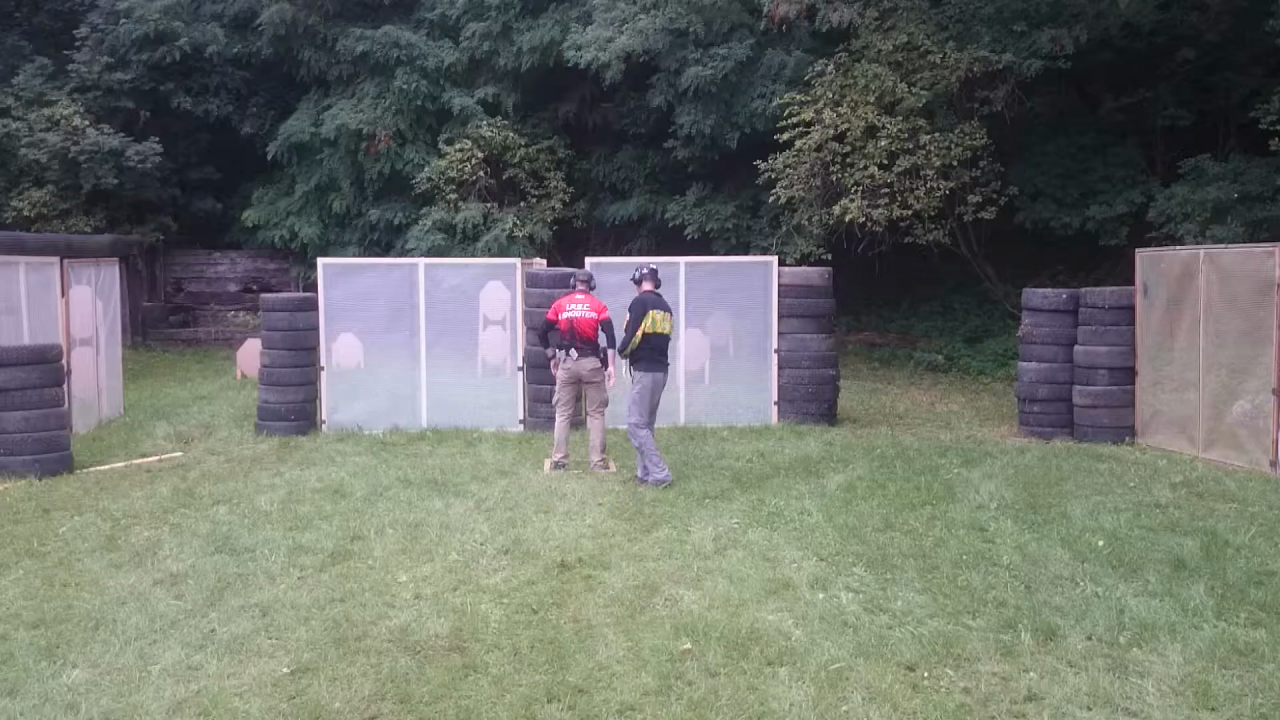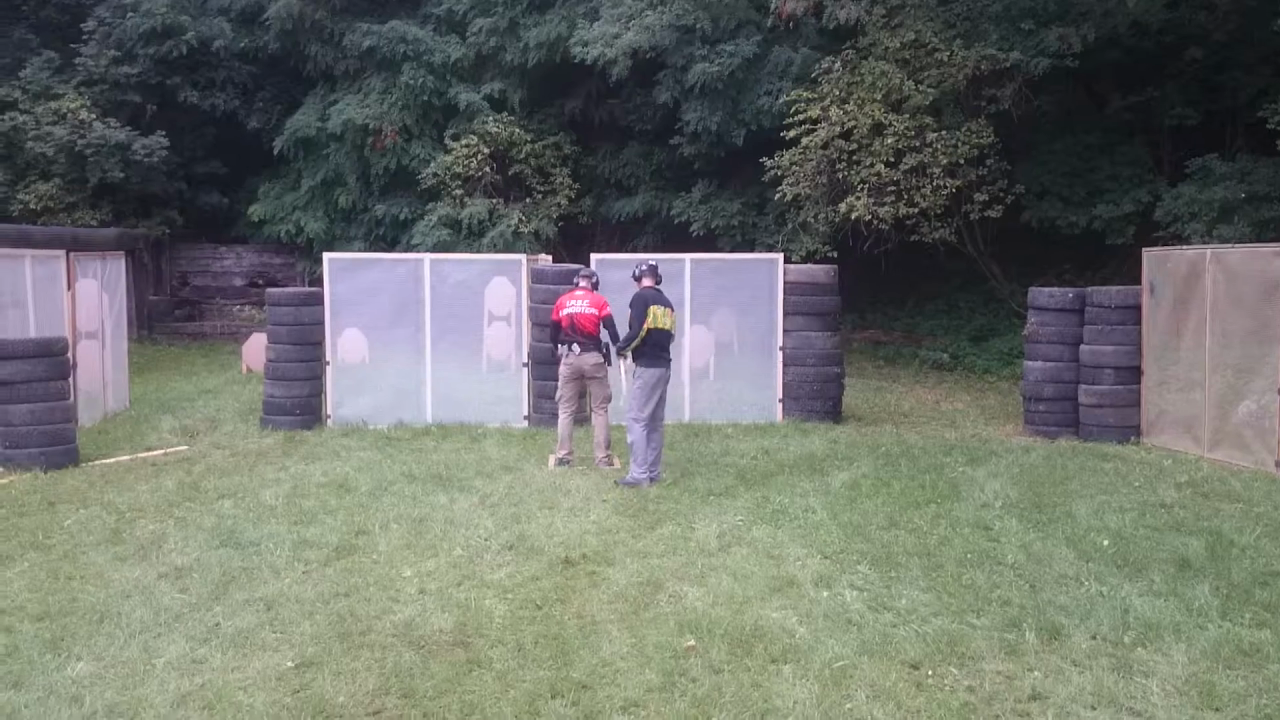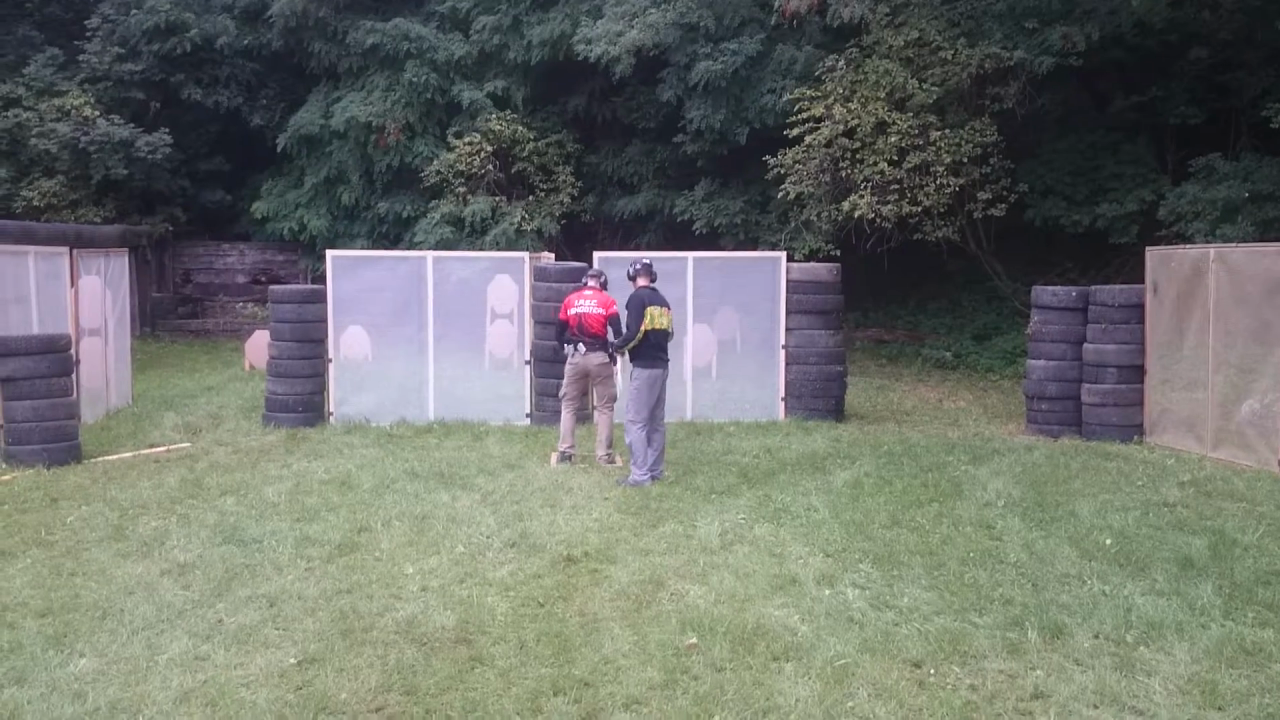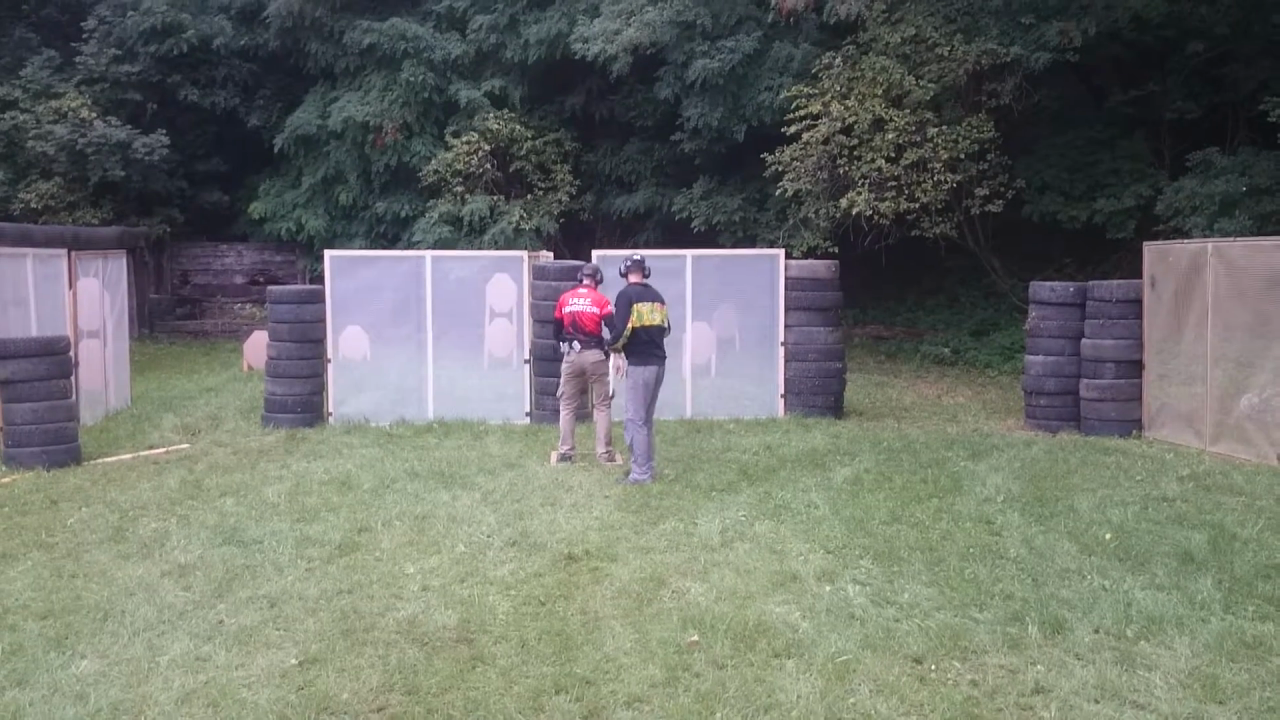
dt=0.4s
person 1, frame 1
left shoulder: (640, 301)
right shoulder: (665, 305)
left elbow: (632, 335)
right elbow: (666, 337)
left wrist: (622, 351)
left hip: (645, 370)
right hip: (660, 370)
left knee: (636, 424)
right knee: (646, 423)
left ankle: (659, 472)
right ankle: (646, 473)
person 1, frame 2
left shoulder: (641, 297)
right shoulder: (666, 302)
left elbow: (637, 331)
right elbow: (670, 335)
left wrist: (622, 349)
left hip: (647, 366)
right hip: (663, 366)
left knee: (637, 419)
right knee: (655, 421)
left ankle: (639, 474)
right ankle: (653, 471)
person 1, frame 3
left shoulder: (637, 297)
right shoulder: (662, 300)
left elbow: (634, 333)
right elbow: (669, 333)
left wrist: (618, 347)
left hip: (644, 367)
right hip: (661, 365)
left knee: (635, 421)
right knee: (656, 421)
left ankle: (640, 475)
right ankle: (655, 470)
person 1, frame 4
left shoulder: (626, 294)
right shoulder: (657, 296)
left elbow: (621, 330)
right elbow: (666, 329)
left wrist: (614, 347)
left hip: (639, 364)
right hip: (658, 362)
left knee: (635, 419)
right knee: (646, 418)
left ankle: (640, 473)
right ankle: (645, 467)
person 2, frame 1
left shoulder: (560, 304)
right shoulder: (598, 305)
left elbow: (542, 333)
right elbow: (609, 334)
left wrist: (552, 356)
right wrist: (611, 365)
left hip: (567, 362)
right hip: (592, 362)
left knee: (562, 413)
right knee: (596, 413)
left ankle: (559, 460)
right ankle: (598, 461)
person 2, frame 2
left shoulder: (562, 301)
right shoulder: (599, 301)
left elbow: (553, 334)
right elbow: (611, 330)
left hip: (570, 358)
right hip: (594, 357)
left knee: (566, 410)
right knee: (600, 409)
left ankle: (563, 456)
right ankle: (603, 457)
person 2, frame 3
left shoulder: (570, 300)
right shoulder: (607, 300)
left elbow: (560, 332)
right elbow: (617, 331)
right wrist: (619, 357)
left hip: (576, 357)
right hip: (600, 357)
left knee: (569, 406)
right knee: (605, 408)
left ankle: (565, 451)
right ankle: (604, 454)
person 2, frame 4
left shoulder: (565, 299)
right shoulder: (601, 300)
left elbow: (556, 330)
left hip: (571, 355)
right hip: (595, 355)
left knee: (567, 406)
right knee: (602, 405)
left ankle: (565, 452)
right ankle: (604, 453)
